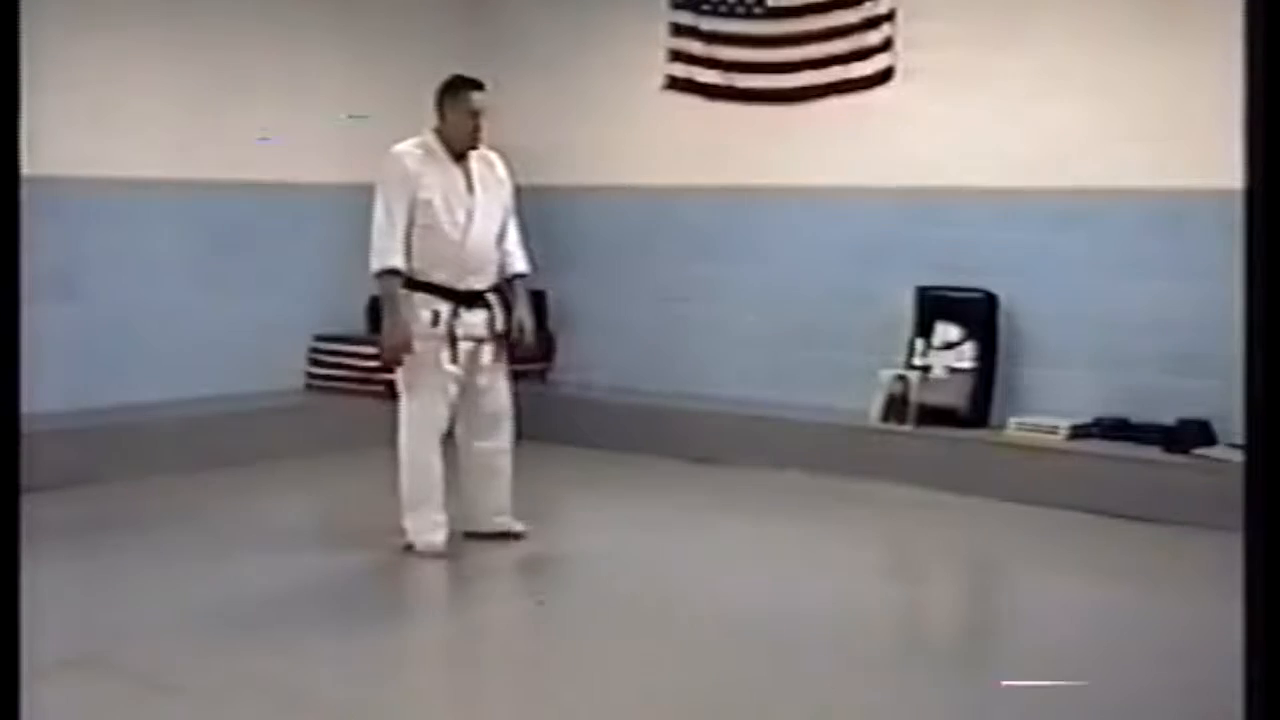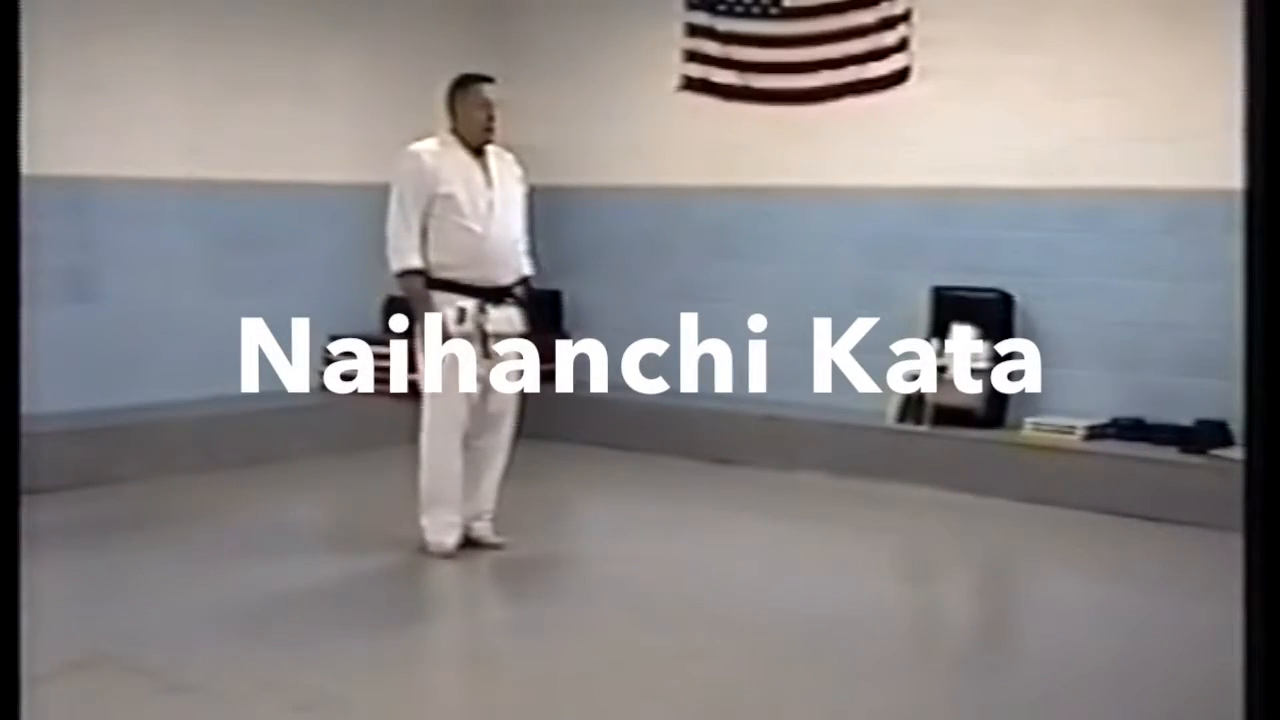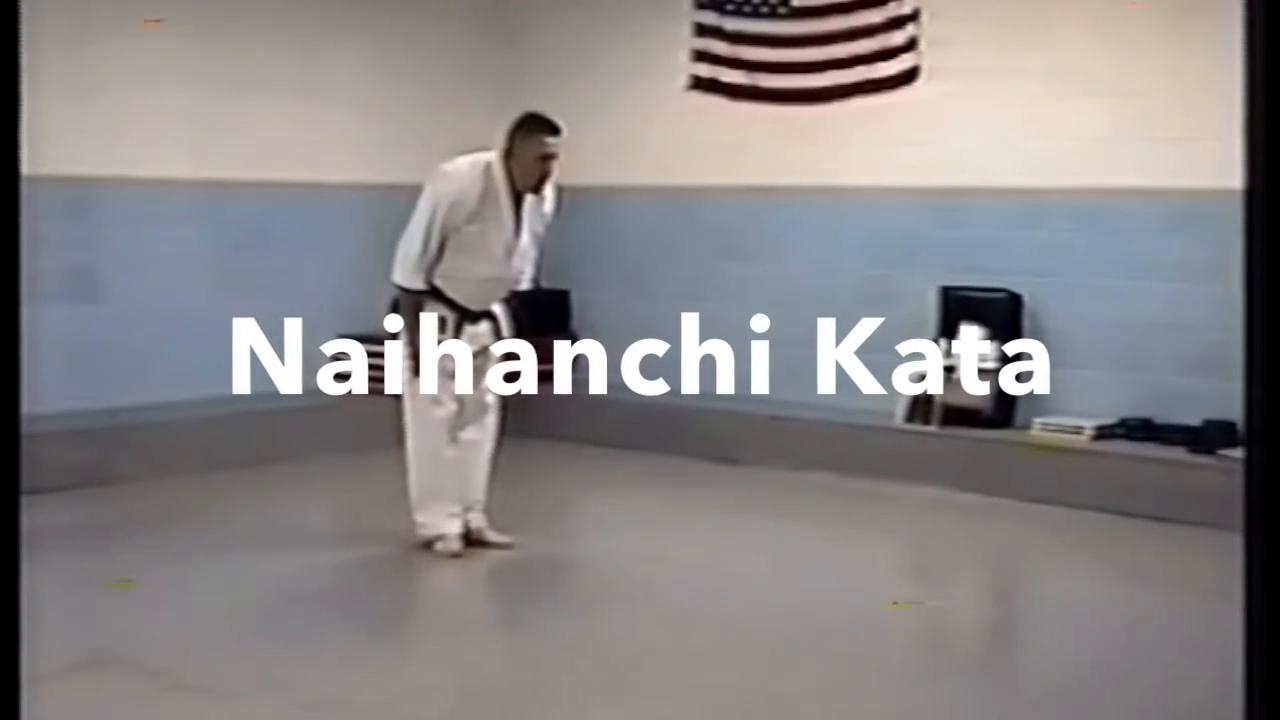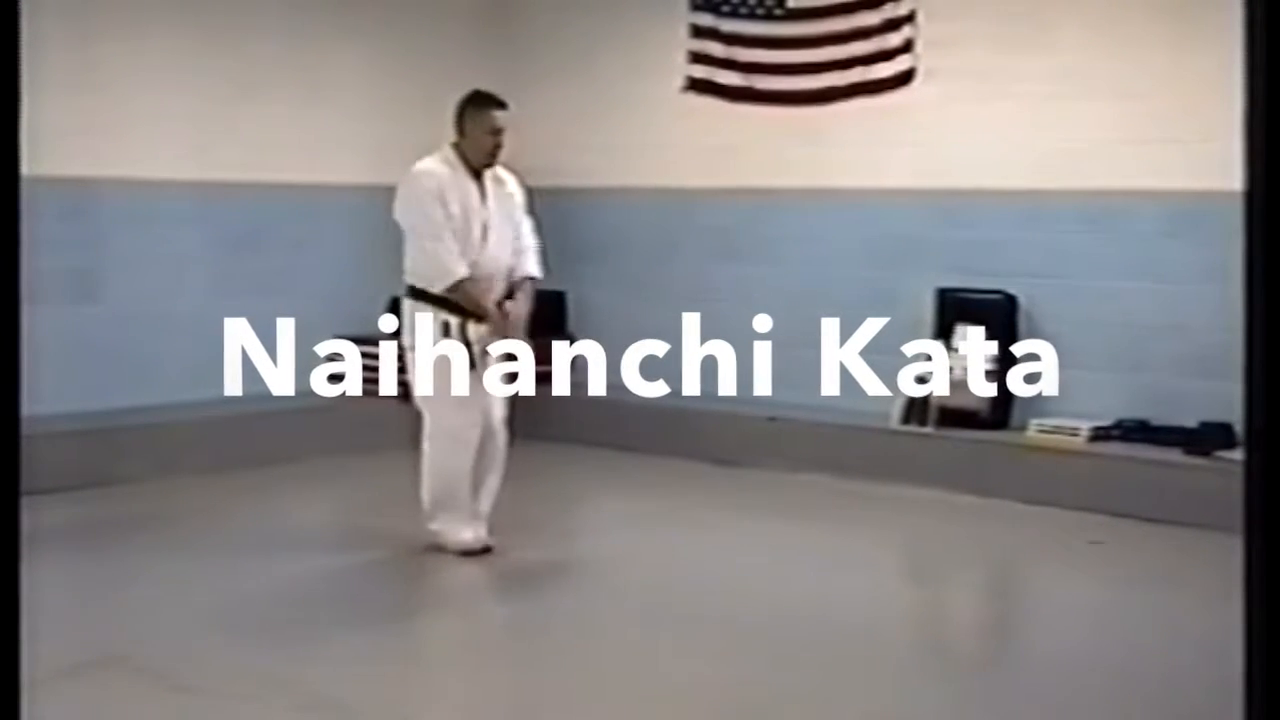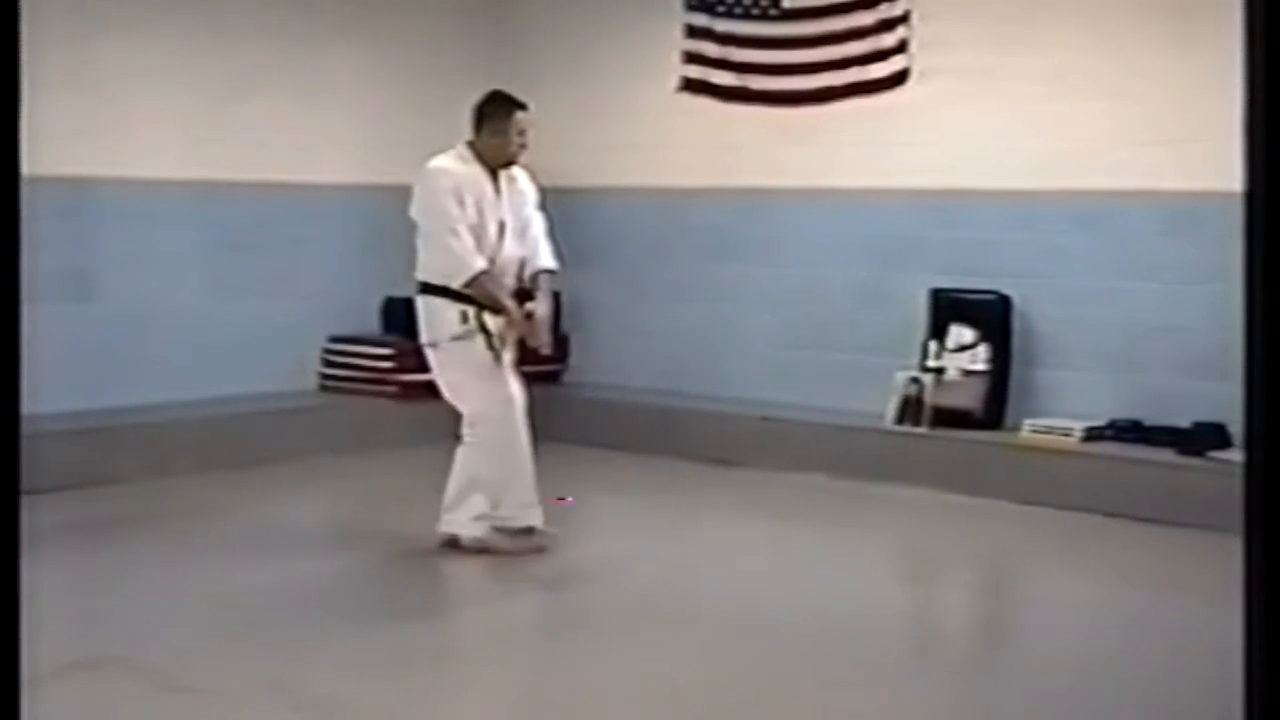
dt=1s
person 1, frame 1
left shoulder: (494, 167)
right shoulder: (405, 163)
left elbow: (508, 241)
right elbow: (388, 245)
left wrist: (520, 304)
right wrist: (393, 318)
left hip: (482, 314)
right hip: (428, 314)
left knee: (491, 419)
right knee: (424, 425)
left ankle: (488, 516)
right ankle: (424, 529)
person 1, frame 2
left shoulder: (508, 166)
right shoulder: (423, 161)
right elbow: (404, 244)
left wrist: (521, 308)
right wrist: (425, 315)
left hip: (503, 313)
right hip: (451, 311)
left knee: (496, 422)
right knee: (446, 421)
left ankle: (478, 519)
right ankle: (441, 528)
person 1, frame 3
left shoulder: (543, 197)
right shoulder: (460, 182)
right elbow: (413, 259)
left wrist: (508, 320)
right wrist: (415, 332)
left hip: (485, 318)
right hip: (434, 313)
left knee: (480, 417)
right knee: (434, 418)
left ankle: (471, 518)
right ankle: (439, 524)
person 1, frame 4
left shoulder: (506, 184)
right shoulder: (426, 179)
left elbow: (524, 248)
right elbow: (438, 263)
left wrist: (519, 301)
right wrist: (491, 309)
left hip: (488, 325)
right hip: (438, 321)
left knee: (492, 425)
right knee: (453, 425)
left ankle: (473, 523)
right ankle: (451, 526)
person 1, frame 5
left shoulder: (519, 181)
right shoulder: (442, 176)
left elbow: (535, 244)
right elbow: (457, 258)
left wrist: (542, 300)
right wrist: (510, 307)
left hip: (496, 314)
right hip: (454, 312)
left knee: (487, 419)
right knee: (501, 409)
left ankle: (462, 523)
right ankle: (514, 520)
